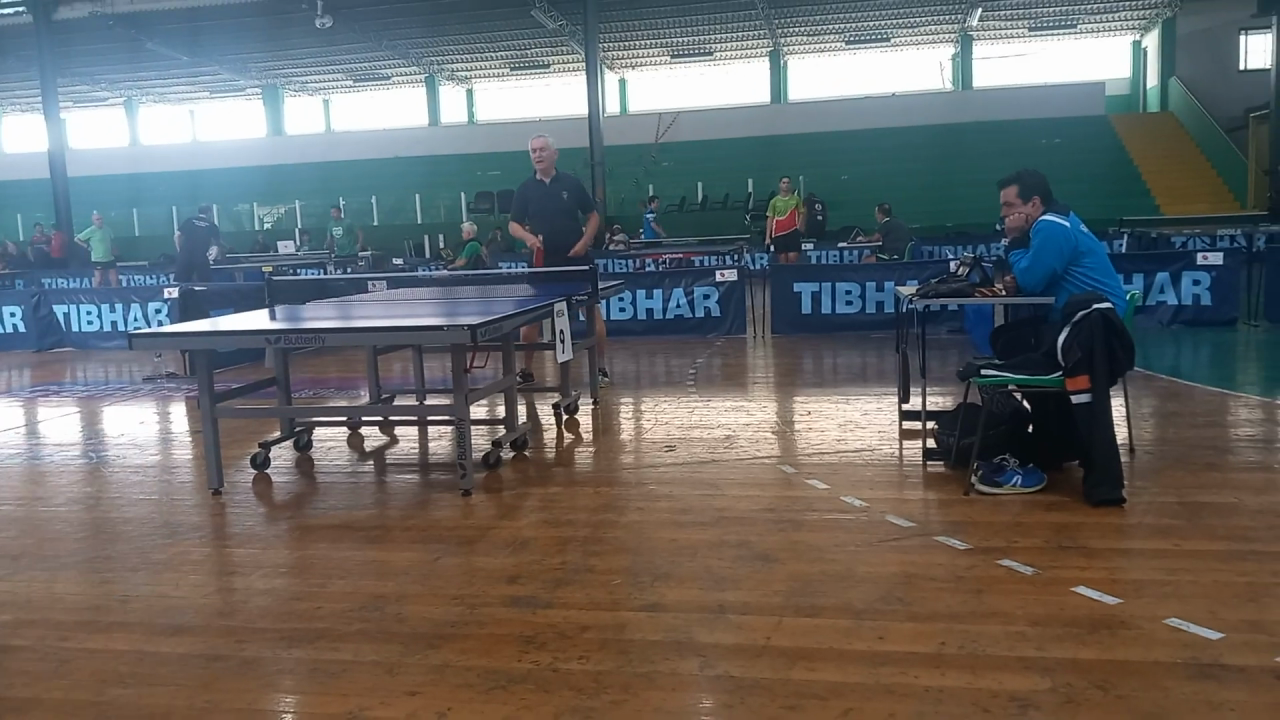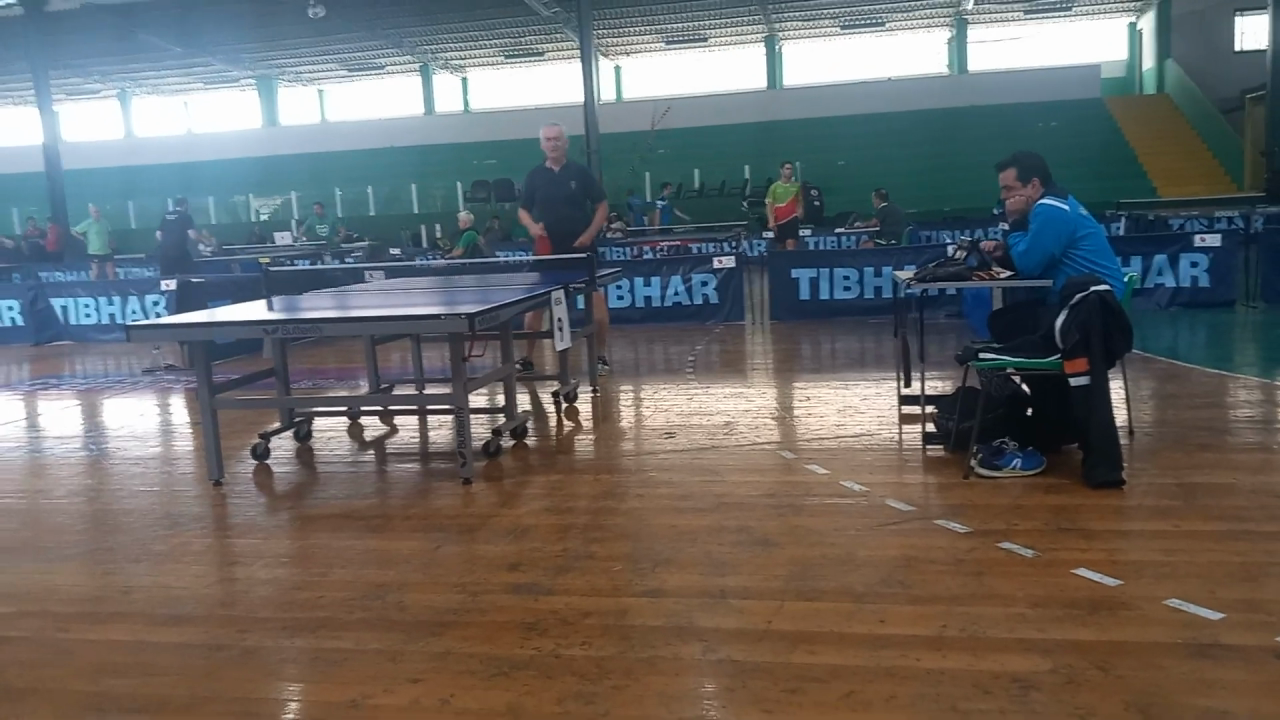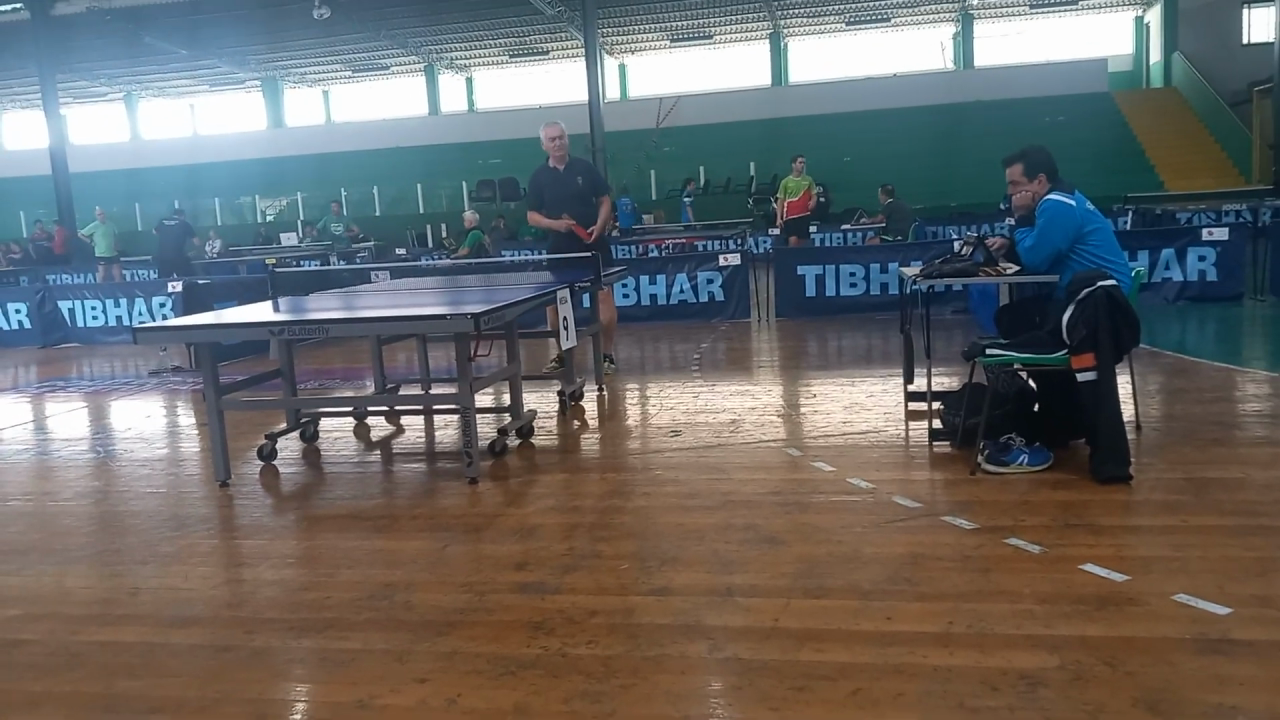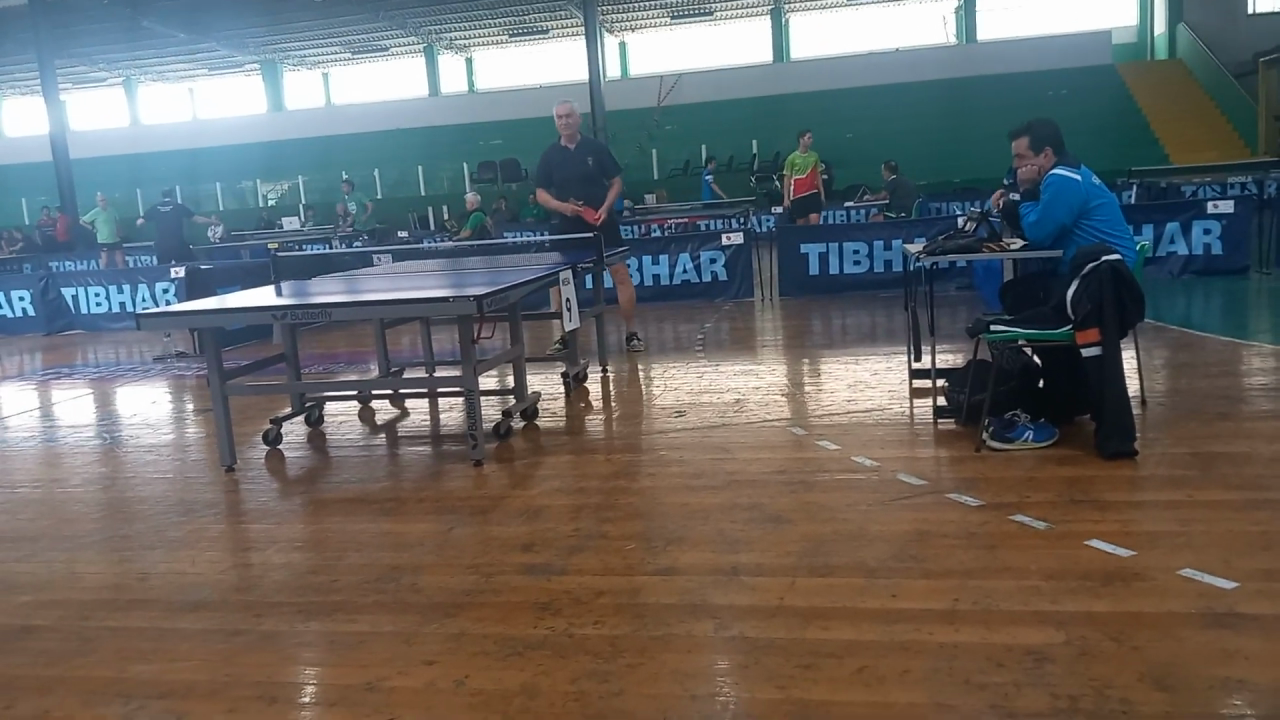
dt=0.4s
person 1, frame 1
left shoulder: (1051, 227)
right shoulder: (1054, 223)
left elbow: (1031, 281)
right elbow: (1035, 279)
left wrist: (1016, 240)
right wrist: (1016, 282)
left knee: (1011, 345)
right knee: (1006, 338)
person 1, frame 2
left shoulder: (1050, 210)
right shoulder: (1055, 205)
left elbow: (1029, 265)
right elbow: (1032, 258)
left wrist: (1016, 221)
right wrist: (1005, 252)
left knee: (1007, 327)
right knee: (1006, 322)
person 1, frame 3
left shoulder: (1056, 205)
right shoulder: (1062, 200)
left elbow: (1035, 261)
right elbow: (1038, 253)
left wrist: (1022, 218)
right wrist: (1010, 247)
left knee: (1014, 322)
right knee: (1015, 318)
left ankle: (1060, 424)
right ankle: (1063, 421)
person 1, frame 4
left shoulder: (1062, 181)
right shoulder: (1067, 175)
left elbow: (1037, 235)
right elbow: (1039, 228)
left wrist: (1028, 192)
right wrist: (1012, 205)
left knee: (1018, 299)
right knee: (1017, 293)
left ankle: (1062, 403)
right ankle: (1068, 397)
person 2, frame 1
left shoulder: (572, 184)
right shoulder: (525, 189)
left elbow: (593, 216)
right elbow: (513, 225)
left wrist: (584, 242)
right wrist: (528, 238)
left hip: (575, 260)
right hip: (542, 263)
left knee: (592, 312)
left ankle: (601, 368)
right ankle: (527, 371)
person 2, frame 2
left shoulder: (581, 172)
right shoulder: (534, 176)
left elbow: (602, 207)
right elbow: (523, 210)
left wrist: (590, 234)
right wrist: (532, 227)
left hip: (580, 249)
right hip: (548, 251)
left knee: (596, 301)
left ankle: (601, 356)
right ankle: (527, 359)
person 2, frame 3
left shoulder: (585, 168)
right shoulder: (539, 177)
left elbow: (605, 200)
right elbow: (532, 216)
left wrist: (599, 225)
right wrist: (556, 224)
left hip: (593, 244)
right hip: (560, 247)
left knee: (604, 296)
left ankle: (607, 354)
right ankle: (562, 354)
person 2, frame 4
left shoulder: (596, 148)
right shoulder: (549, 155)
left elbow: (616, 182)
right elbow: (541, 193)
left wrist: (606, 207)
right wrist: (563, 207)
left hip: (603, 225)
right hip: (569, 228)
left knee: (621, 275)
left ankle: (631, 333)
right ankle: (565, 336)
